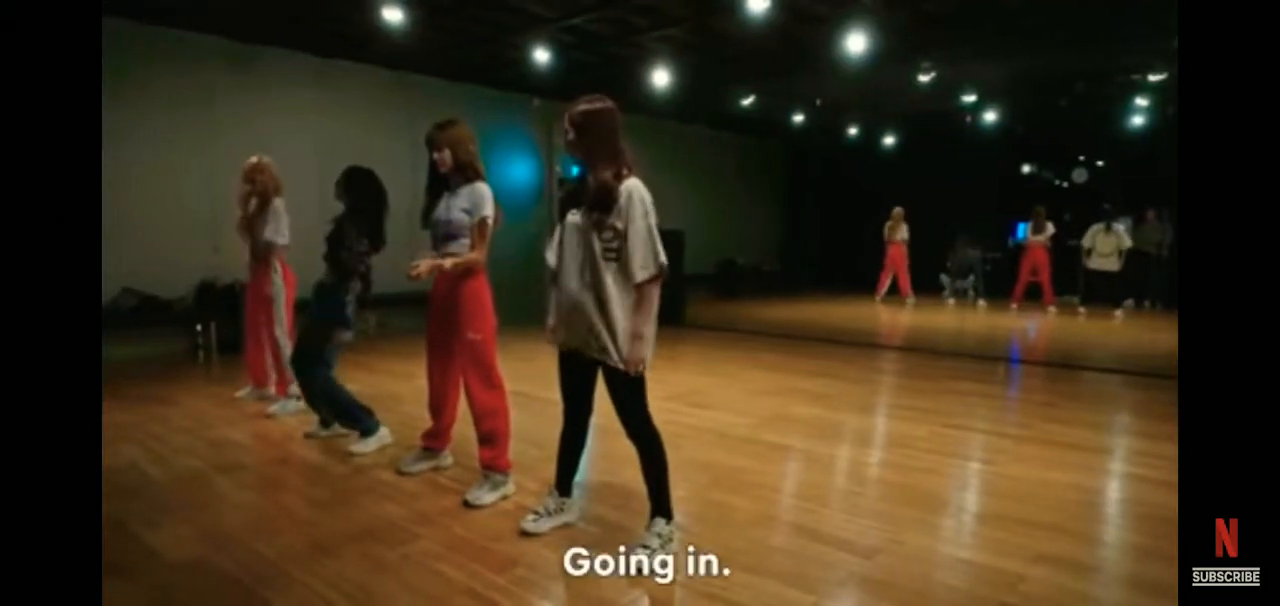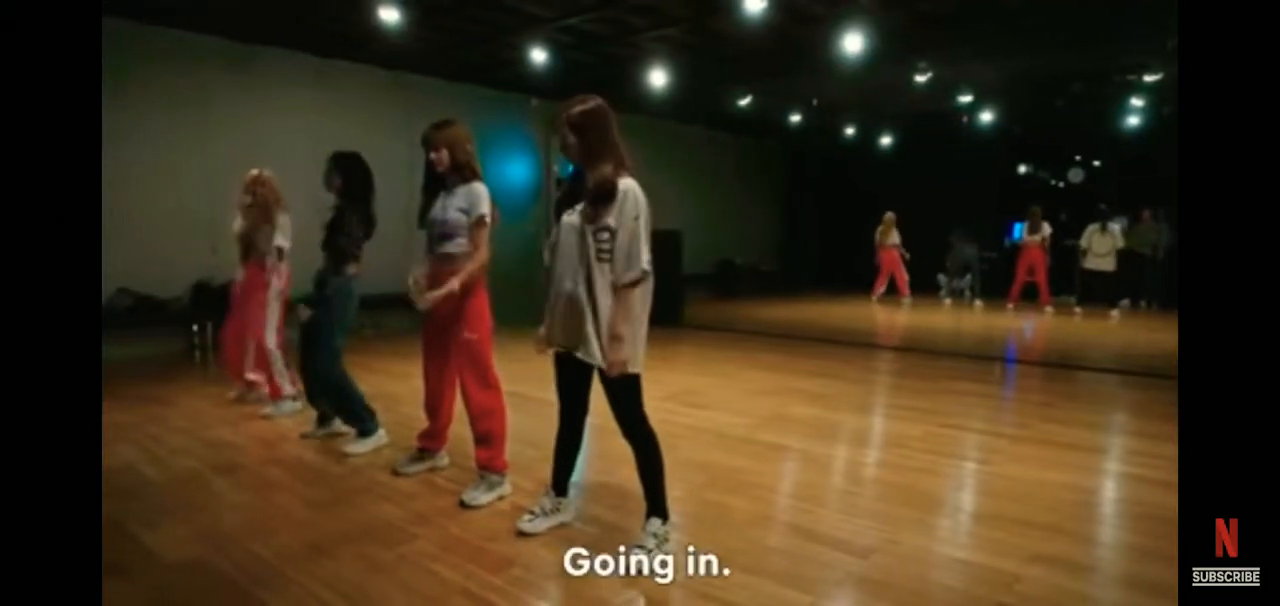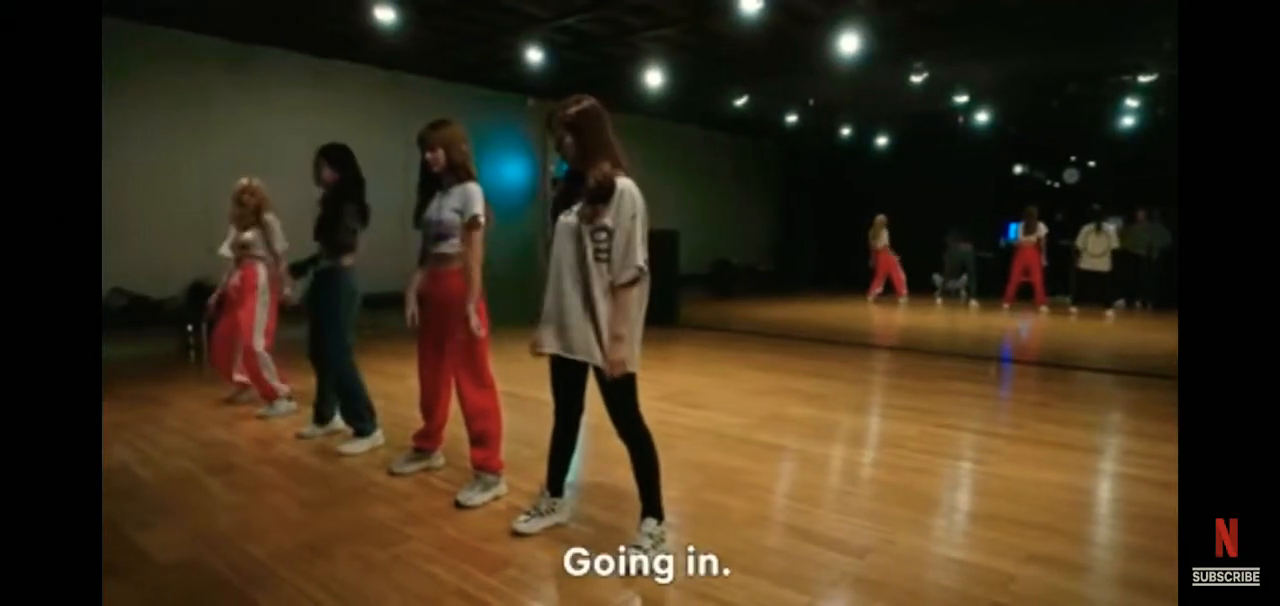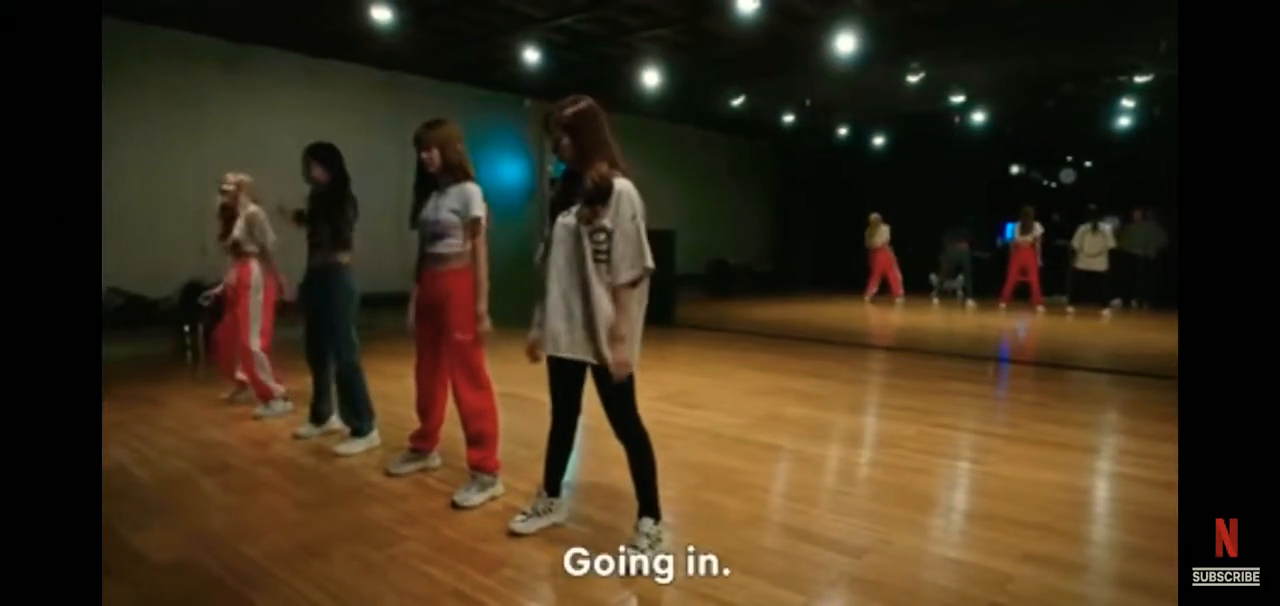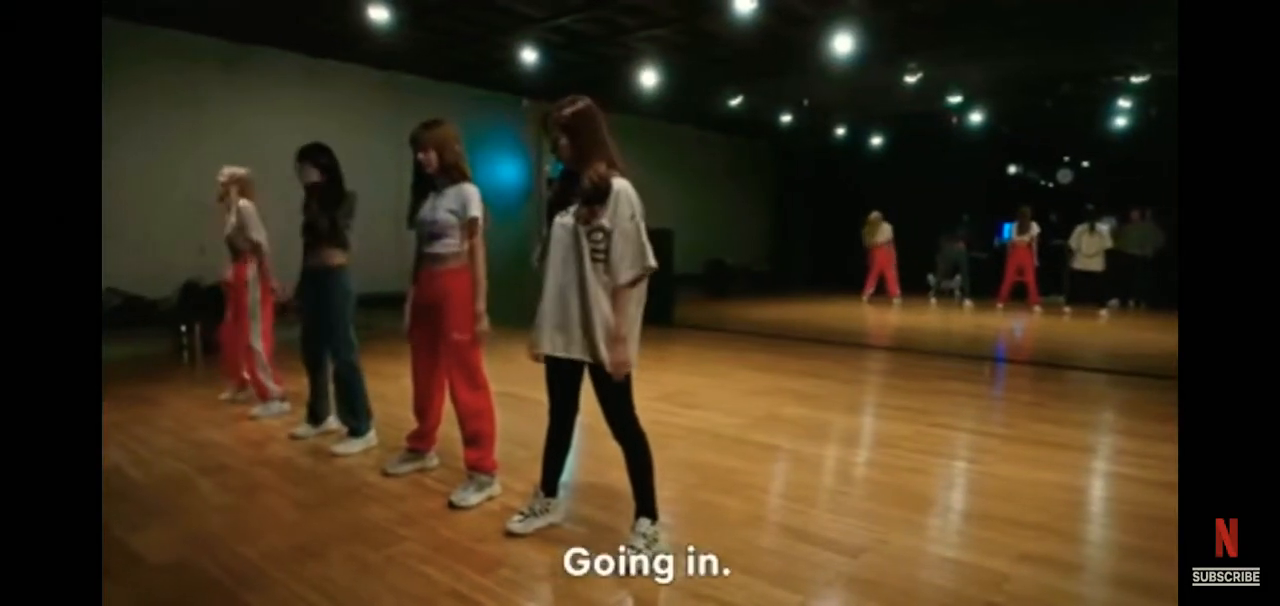
dt=0.2s
person 1, frame 1
left shoulder: (630, 193)
right shoulder: (579, 192)
left elbow: (647, 273)
left wrist: (639, 335)
right wrist: (555, 313)
left hip: (615, 334)
right hip: (576, 329)
left knee: (636, 423)
right knee: (574, 415)
left ankle: (662, 522)
right ankle: (562, 498)
person 1, frame 2
left shoulder: (625, 192)
right shoulder: (575, 193)
left elbow: (631, 274)
right elbow: (560, 267)
left wrist: (619, 336)
right wrist: (548, 321)
left hip: (607, 335)
right hip: (570, 330)
left knee: (632, 423)
right knee: (570, 416)
left ankle: (658, 523)
right ankle: (558, 499)
person 1, frame 3
left shoulder: (622, 192)
right shoulder: (571, 192)
left elbow: (628, 274)
right elbow: (558, 270)
left wrist: (618, 337)
right wrist: (545, 324)
left hip: (605, 333)
right hip: (566, 330)
left knee: (627, 423)
right knee: (565, 416)
left ankle: (653, 523)
right ankle: (553, 500)
person 1, frame 4
left shoulder: (620, 192)
right shoulder: (568, 193)
left elbow: (630, 274)
right elbow: (553, 269)
left wrist: (621, 337)
right wrist: (539, 326)
left hip: (603, 335)
right hip: (564, 331)
left knee: (625, 423)
right knee: (562, 416)
left ankle: (650, 523)
right ankle: (550, 499)
person 1, frame 5
left shoulder: (618, 193)
left elbow: (629, 274)
right elbow: (552, 269)
left wrist: (620, 337)
right wrist: (540, 327)
left hip: (602, 334)
right hip: (562, 331)
left knee: (621, 424)
right knee: (560, 418)
left ankle: (647, 523)
right ankle: (548, 500)
person 2, frame 1
left shoulder: (479, 192)
right shoulder: (442, 194)
left elbow: (479, 256)
right elbow: (440, 248)
left wrist: (437, 265)
right wrist: (427, 260)
left hip: (468, 289)
right hip: (441, 290)
left knee: (481, 380)
right knee: (440, 374)
left ankle: (498, 471)
right ankle: (436, 447)
person 2, frame 2
left shoulder: (475, 192)
right shoulder: (437, 193)
left elbow: (481, 256)
right elbow: (434, 250)
left wrist: (447, 289)
right wrist: (421, 273)
left hip: (465, 289)
right hip: (438, 289)
left knee: (478, 381)
right knee: (436, 375)
left ankle: (494, 472)
right ankle: (432, 447)
person 2, frame 3
left shoulder: (469, 192)
right shoulder: (434, 194)
left elbow: (475, 254)
right elbow: (426, 253)
left wrist: (472, 308)
right wrist: (413, 291)
left hip: (458, 289)
right hip: (432, 290)
left knee: (472, 381)
right knee: (431, 376)
left ankle: (489, 472)
right ankle: (428, 448)
person 2, frame 4
left shoulder: (467, 192)
right shoulder: (430, 194)
left elbow: (479, 254)
right elbow: (423, 253)
left wrist: (481, 308)
right wrist: (414, 297)
left hip: (458, 289)
right hip: (430, 290)
left knee: (469, 382)
right knee: (428, 376)
left ankle: (486, 472)
right ankle: (425, 448)
person 2, frame 5
left shoulder: (465, 192)
right shoulder: (427, 195)
left elbow: (477, 255)
right elbow: (420, 253)
left wrist: (480, 308)
right wrist: (411, 297)
left hip: (455, 290)
right hip: (426, 290)
left knee: (467, 382)
right knee: (425, 377)
left ankle: (483, 472)
right ankle: (422, 448)
person 3, frame 1
left shoulder: (351, 226)
right shoulder: (360, 223)
left elbow: (347, 275)
right elbow: (359, 271)
left wrist: (345, 323)
left hip: (333, 301)
right hip: (328, 297)
left knee: (316, 371)
right knee: (302, 362)
left ankle: (372, 429)
right ankle: (331, 420)
person 3, frame 2
left shoulder: (350, 214)
right shoulder: (348, 211)
left elbow: (340, 262)
left wrist: (313, 302)
left hip: (337, 291)
right hip: (331, 289)
left knee: (326, 364)
right knee: (311, 359)
left ankle: (370, 430)
right ankle: (329, 418)
person 3, frame 3
left shoulder: (348, 205)
right shoulder: (332, 202)
left elbow: (336, 250)
left wrist: (300, 268)
right wrist: (306, 270)
left hip: (339, 282)
right hip: (325, 282)
left knee: (339, 357)
right knee: (321, 354)
left ankle: (368, 430)
right ankle: (327, 417)
person 3, frame 4
left shoulder: (344, 201)
right shoulder: (317, 200)
left elbow: (334, 238)
left wrist: (302, 220)
right wrist: (306, 283)
left hip: (337, 280)
right hip: (317, 280)
left knee: (344, 355)
right knee: (317, 352)
left ankle: (365, 430)
right ankle: (324, 417)
person 3, frame 5
left shoulder: (343, 199)
right shoulder: (315, 201)
left elbow: (327, 224)
left wrist: (312, 190)
right wrist: (301, 283)
left hip: (334, 280)
right hip: (312, 280)
left knee: (343, 355)
right knee: (313, 352)
left ankle: (362, 430)
right ankle: (321, 417)
person 4, frame 1
left shoulder: (275, 204)
right shoulder: (252, 205)
left elbow: (278, 245)
right elbow: (251, 240)
left wrist: (271, 280)
left hip: (274, 274)
right hip: (258, 272)
left knee: (278, 334)
right knee: (257, 332)
left ankle: (291, 395)
right ankle: (263, 383)
person 4, frame 2
left shoulder: (277, 216)
right shoulder: (245, 216)
left elbow: (282, 253)
right elbow: (243, 250)
left wrist: (281, 283)
left hip: (267, 280)
right hip: (246, 279)
left knee: (264, 340)
right knee: (234, 336)
left ankle: (287, 397)
right ankle: (254, 384)
person 4, frame 3
left shoulder: (268, 221)
right shoulder: (236, 225)
left elbow: (279, 257)
right elbow: (232, 264)
left wrist: (283, 287)
right wrist: (217, 295)
left hip: (260, 282)
right hip: (238, 284)
left knee: (253, 343)
right knee: (224, 339)
left ankle: (281, 397)
right ankle: (246, 384)
person 4, frame 4
left shoulder: (253, 212)
right shoulder: (231, 217)
left elbow: (267, 248)
left wrist: (278, 279)
right wrist: (220, 288)
left hip: (255, 278)
right hip: (238, 279)
left knee: (250, 341)
right knee: (226, 337)
left ankle: (277, 398)
right ankle: (243, 385)
person 4, frame 5
left shoulder: (244, 206)
right shoulder: (232, 209)
left elbow: (260, 244)
left wrist: (268, 279)
left hip: (252, 275)
right hip: (241, 276)
left knee: (253, 338)
right knee: (231, 334)
left ankle: (275, 398)
right ankle: (244, 385)
